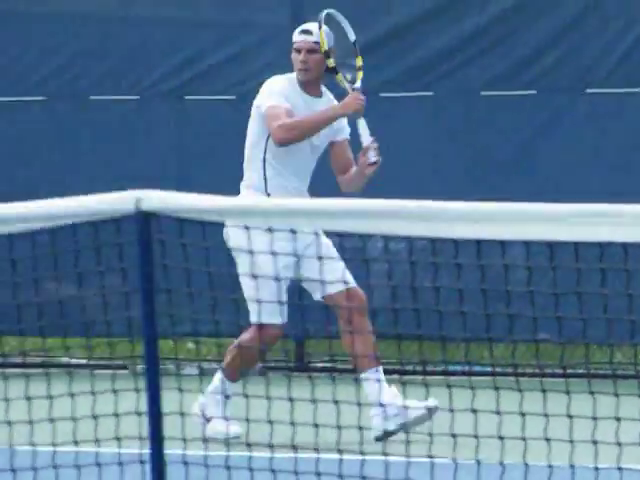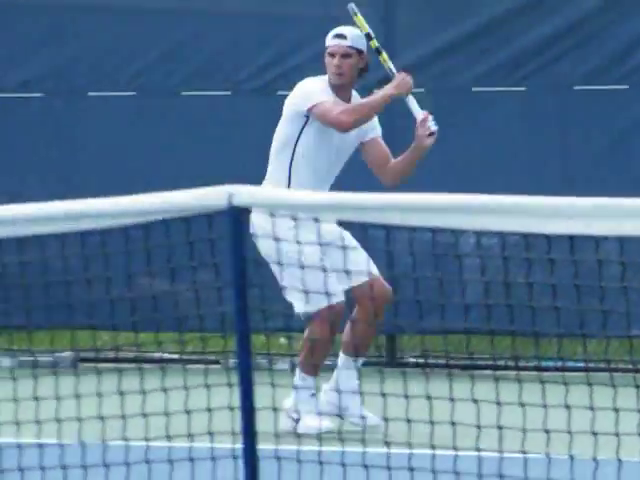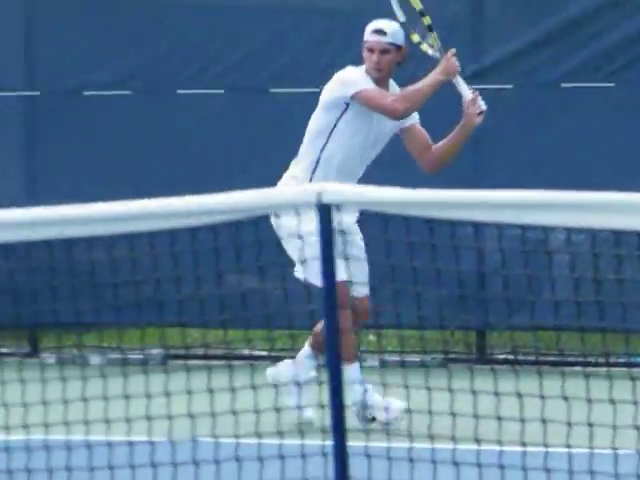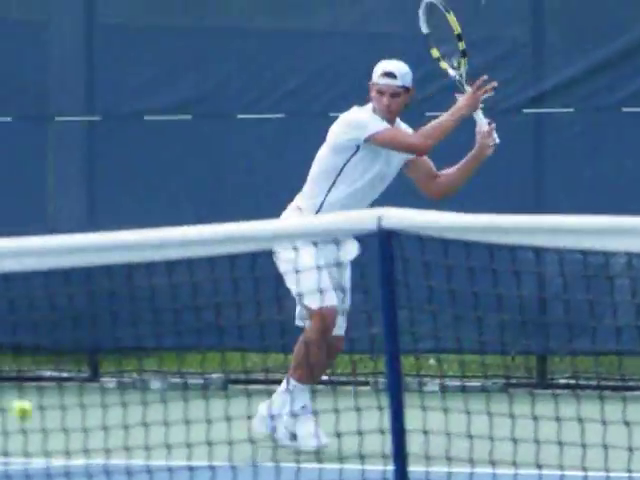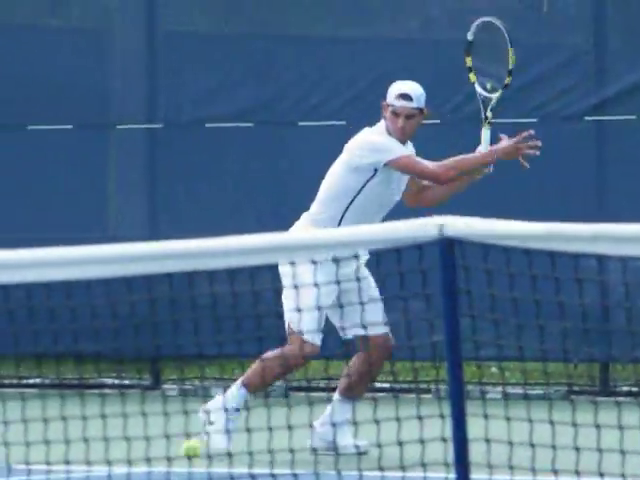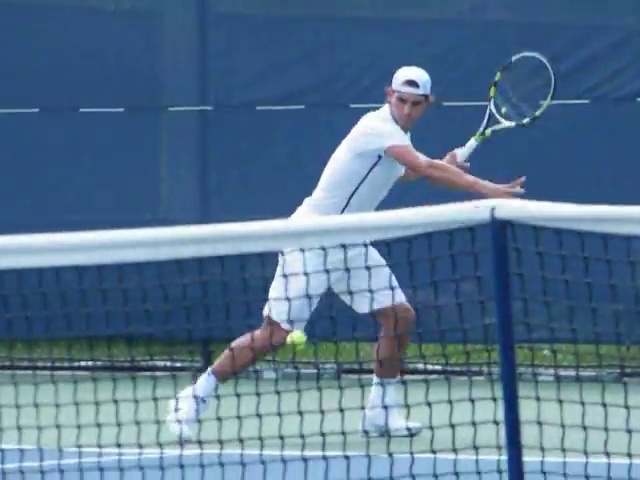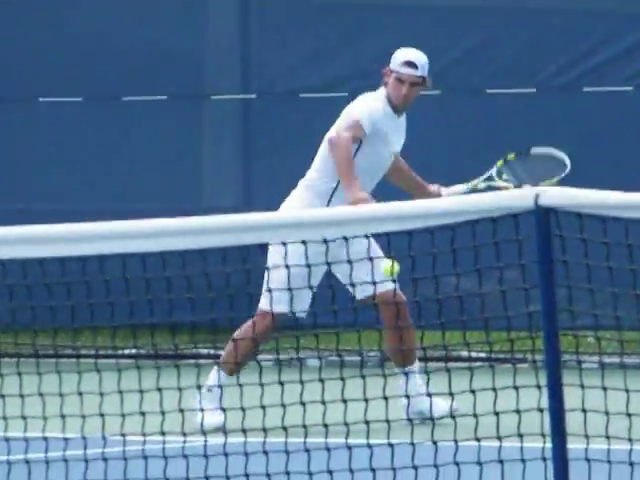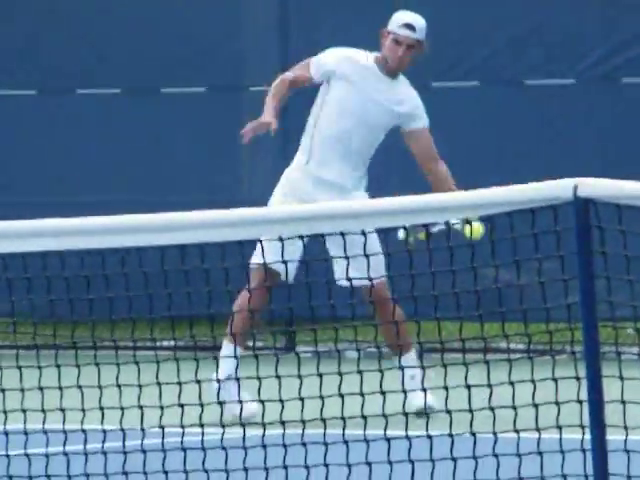
dt=0.1s
person 1, frame 1
left shoulder: (337, 113)
right shoulder: (277, 88)
left elbow: (347, 179)
right elbow: (281, 134)
left wrist: (364, 168)
right wrist: (339, 109)
left hip: (299, 224)
right hip: (259, 224)
left knee: (352, 303)
right knee: (269, 330)
left ankle: (386, 407)
right ankle: (215, 401)
person 1, frame 2
left shoulder: (365, 111)
right shoulder: (309, 89)
left elbow: (391, 175)
right elbow: (343, 122)
left wrist: (421, 144)
right wrist: (392, 91)
left hip: (314, 218)
right hip: (281, 217)
left knee: (377, 294)
right knee: (328, 313)
left ankle: (341, 391)
right ankle: (300, 404)
person 1, frame 3
left shoulder: (401, 97)
right shoulder: (348, 79)
left elbow: (431, 160)
right elbow: (397, 108)
left wrist: (466, 125)
right wrist: (439, 75)
left hip: (338, 209)
left knee: (357, 309)
right knee: (344, 298)
left ankle: (293, 375)
right ankle: (356, 390)
person 1, frame 4
left shoulder: (400, 132)
right shoulder: (358, 119)
left elbow: (436, 188)
right elbow: (420, 147)
left wrist: (478, 154)
right wrist: (462, 108)
left hip: (336, 242)
right hip: (301, 236)
left knee: (331, 343)
right knee: (324, 316)
left ankle: (279, 412)
right ankle: (298, 410)
person 1, frame 5
left shoulder: (401, 150)
right shoulder: (373, 142)
left elbow: (420, 197)
right elbow: (437, 173)
left wrist: (475, 171)
right wrist: (498, 151)
left hip: (346, 258)
left knee: (379, 346)
right knee: (301, 350)
left ankle: (332, 427)
right ankle: (225, 407)
person 1, frame 6
left shoulder: (398, 133)
right shoulder: (379, 127)
right elbow: (425, 168)
left wrist: (447, 166)
right wrist: (488, 188)
left hip: (348, 240)
left knee: (398, 317)
right knee: (273, 334)
left ankle: (381, 410)
right ankle: (196, 396)
person 1, frame 7
left shoulder: (397, 121)
right shoulder: (368, 107)
right elbow: (339, 142)
left wrist: (427, 191)
right wrist: (353, 190)
left knee: (394, 304)
right knee: (266, 322)
left ankle: (416, 397)
right ankle: (211, 394)
person 1, frame 8
left shoulder: (407, 99)
right shoulder: (341, 60)
left elbow: (432, 163)
right elbow: (283, 82)
right wrist: (269, 114)
left hip: (347, 196)
right hip: (300, 184)
left knee: (378, 294)
right knee: (261, 277)
left ankle: (413, 380)
right ankle: (228, 374)
